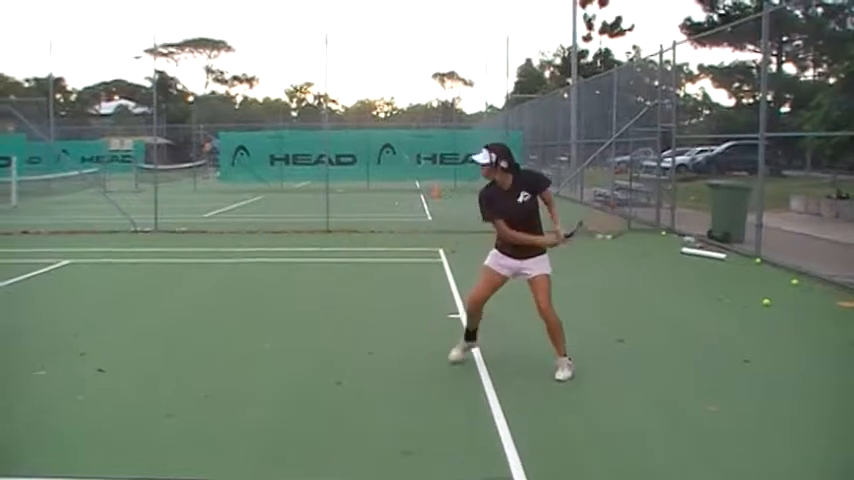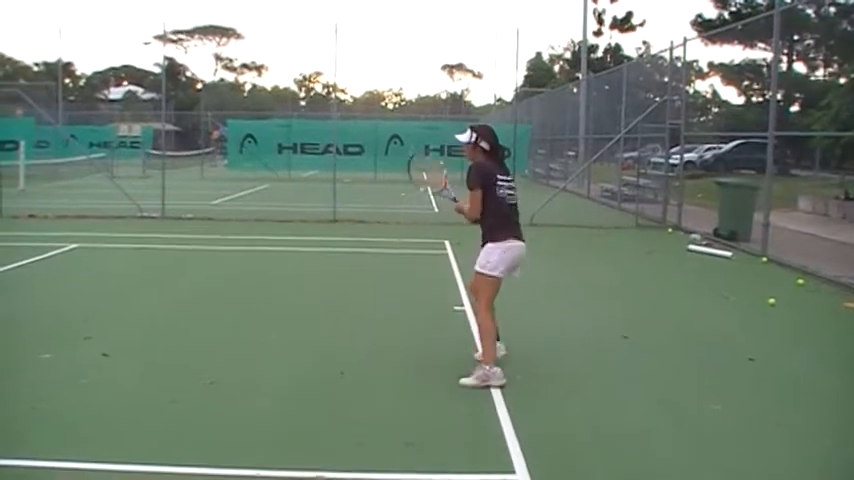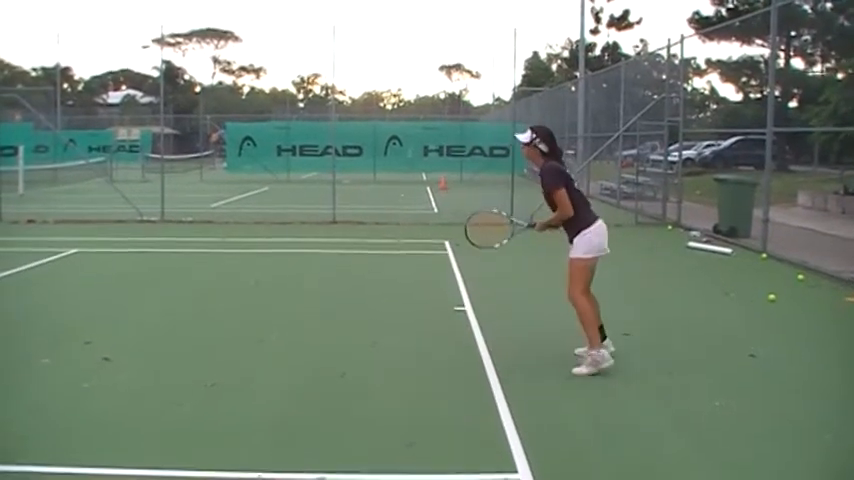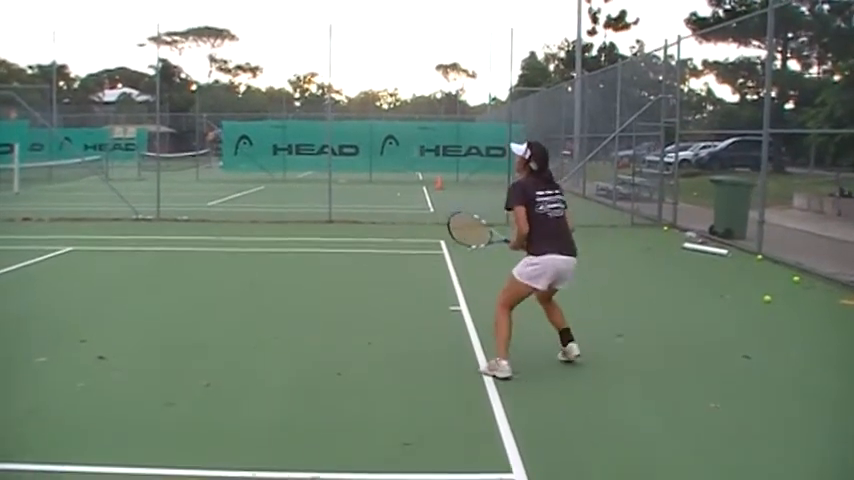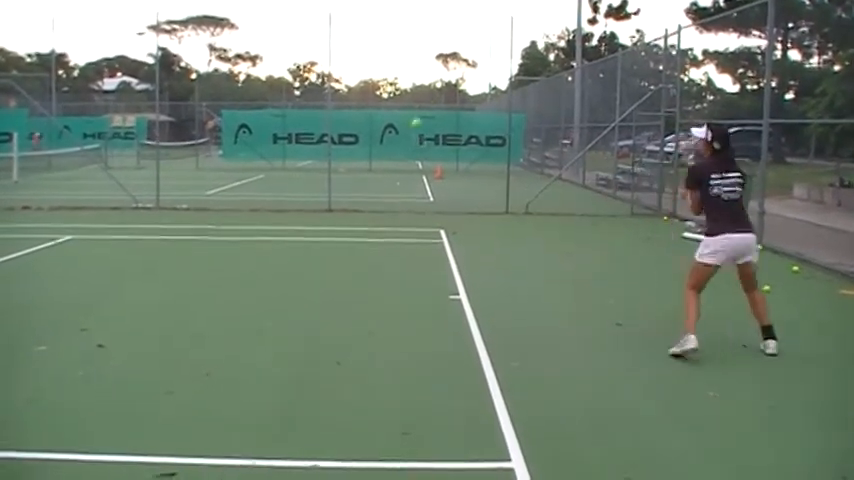
dt=1s
person 1, frame 1
left shoulder: (530, 179)
right shoulder: (487, 196)
left elbow: (551, 203)
right elbow: (506, 233)
left wrist: (557, 226)
right wrist: (541, 239)
left hip: (535, 257)
right hip: (504, 254)
left knee: (545, 309)
right knee: (474, 301)
left ankle: (563, 360)
right ankle: (468, 341)
person 1, frame 2
left shoulder: (478, 169)
right shoulder: (502, 170)
left elbow: (474, 215)
left wrist: (462, 208)
right wrist: (471, 208)
left hip: (499, 245)
right hip: (515, 244)
left knee: (481, 306)
right knee: (478, 290)
left ankle: (490, 369)
right ankle: (494, 344)
person 1, frame 3
left shoulder: (549, 171)
right shoulder: (553, 167)
left elbow: (567, 211)
left wrist: (546, 224)
right wrist: (550, 223)
left hip: (587, 233)
right hip: (590, 230)
left knee: (576, 294)
right knee: (583, 291)
left ankle: (598, 353)
right ankle: (601, 341)
person 1, frame 4
left shoulder: (519, 187)
right shoulder: (554, 186)
left elbow: (523, 229)
right elbow: (567, 226)
left wrist: (517, 244)
left hip: (542, 259)
right hip: (569, 257)
left knee: (503, 305)
right knee: (545, 299)
left ankle: (501, 362)
right ankle: (569, 345)
person 1, frame 5
left shoulder: (698, 170)
right shoulder: (737, 170)
left elbow: (696, 209)
left wrist: (688, 196)
left hip: (719, 238)
right hip: (746, 236)
left knee: (692, 289)
right knee: (751, 289)
left ankle: (689, 339)
right ankle: (769, 339)
